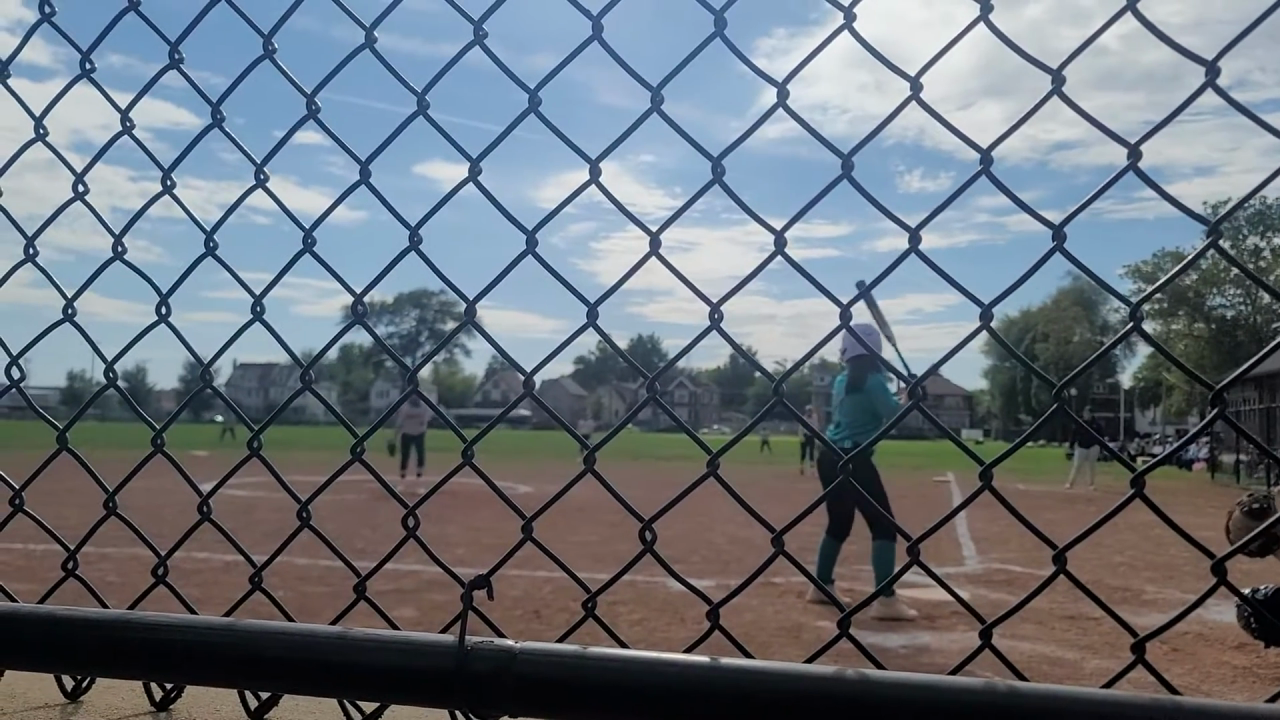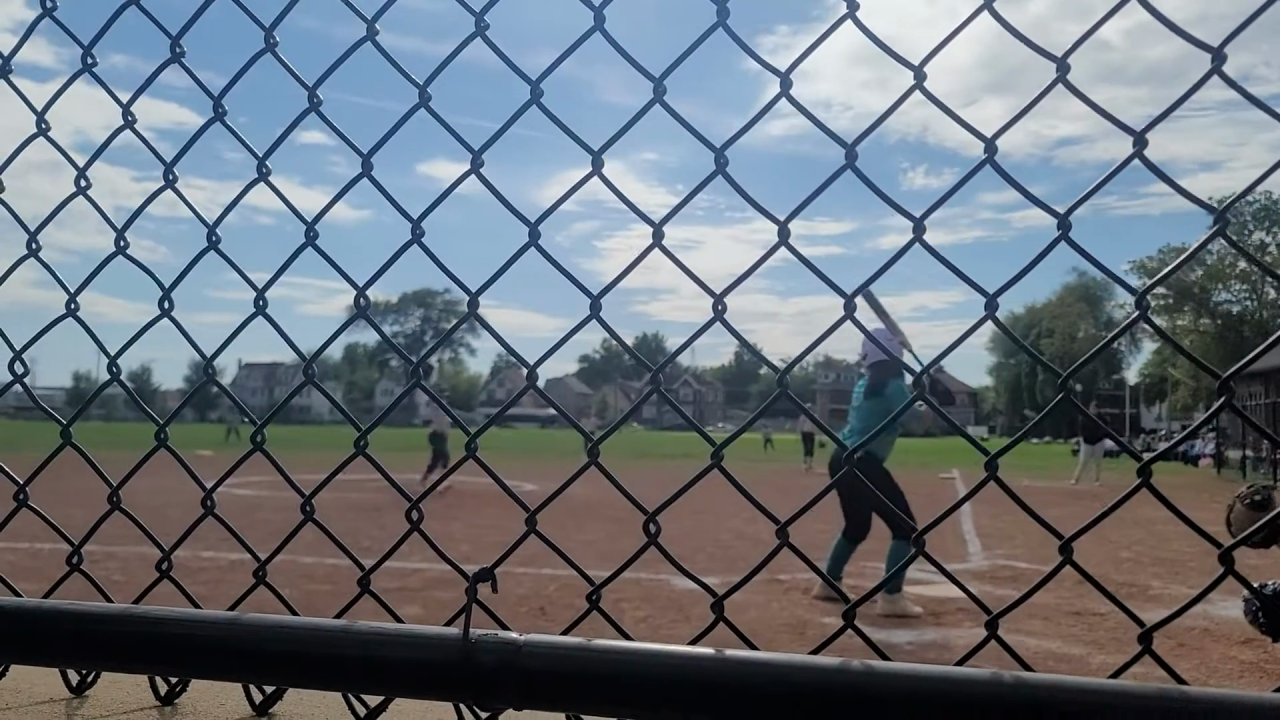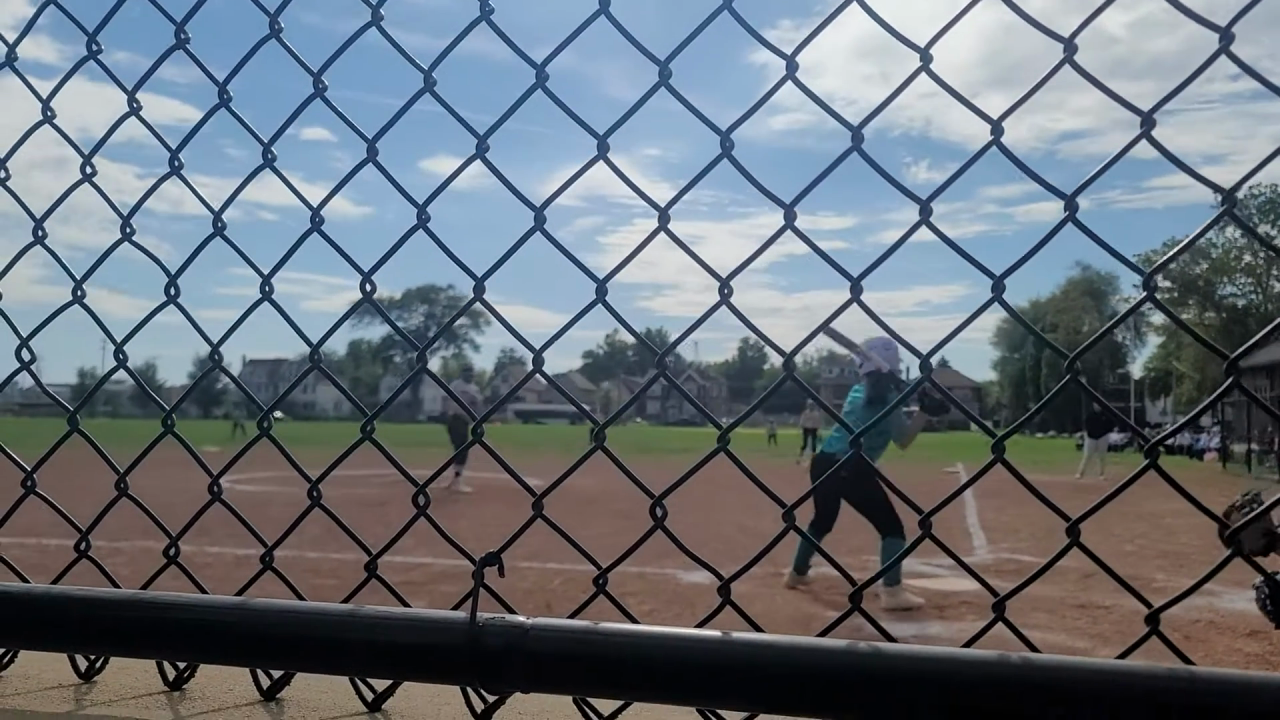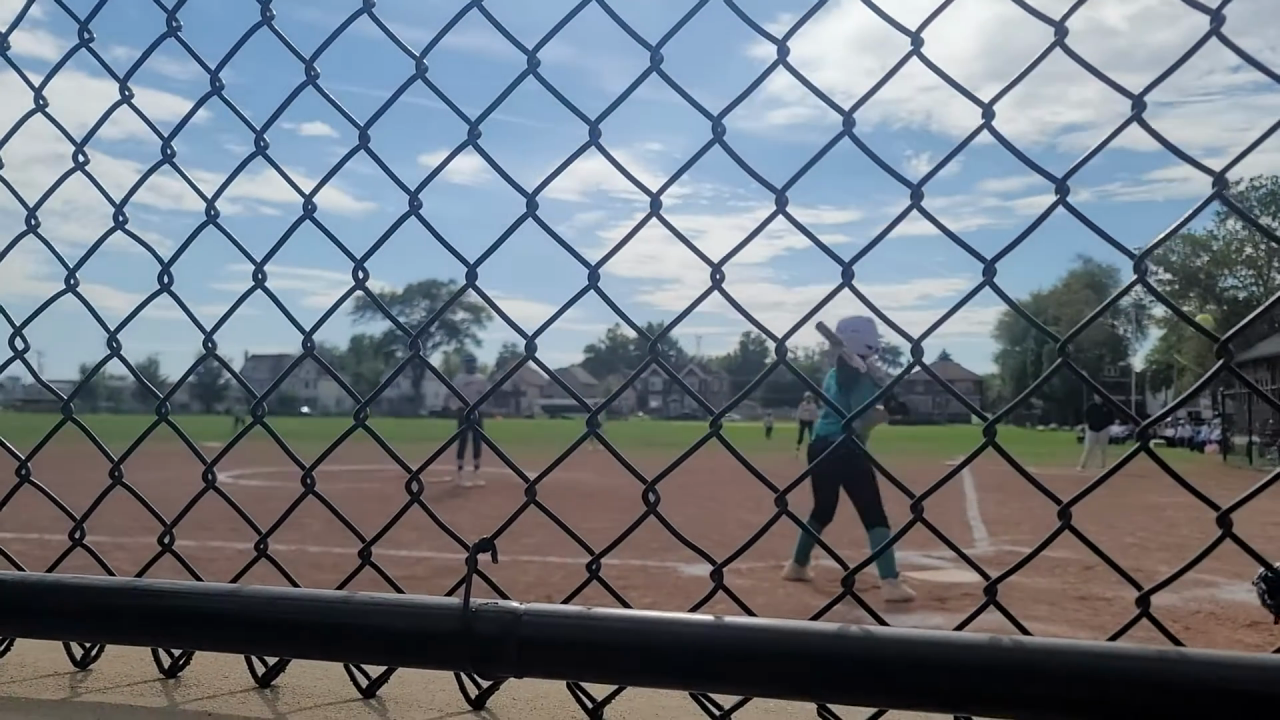
dt=0.4s
person 1, frame 1
left shoulder: (841, 380)
right shoulder: (872, 379)
right elbow: (895, 416)
left hip: (830, 457)
right hip: (853, 460)
left knee: (839, 524)
right knee: (883, 525)
left ankle: (822, 587)
right ankle: (885, 600)
person 1, frame 2
left shoulder: (863, 385)
right shoulder: (892, 385)
right elbow: (916, 422)
left wrist: (927, 399)
right wrist: (935, 399)
left hip: (842, 462)
right hip: (863, 465)
left knee: (856, 527)
right knee: (904, 526)
left ankle: (828, 584)
right ankle: (891, 597)
person 1, frame 3
left shoulder: (857, 391)
right shoulder: (887, 396)
right elbow: (904, 440)
left wrist: (915, 411)
right wrist: (923, 412)
left hip: (823, 463)
right hip: (851, 469)
left knee: (822, 520)
right knee: (891, 525)
left ankle: (798, 572)
right ankle: (892, 591)
person 1, frame 4
left shoulder: (835, 374)
right shoulder: (861, 379)
right elbow: (861, 425)
left wrist: (882, 405)
right wrist: (886, 411)
left hip: (820, 448)
right hip: (846, 452)
left knee: (822, 510)
right knee: (874, 515)
left ankle: (797, 565)
right ankle: (891, 582)
